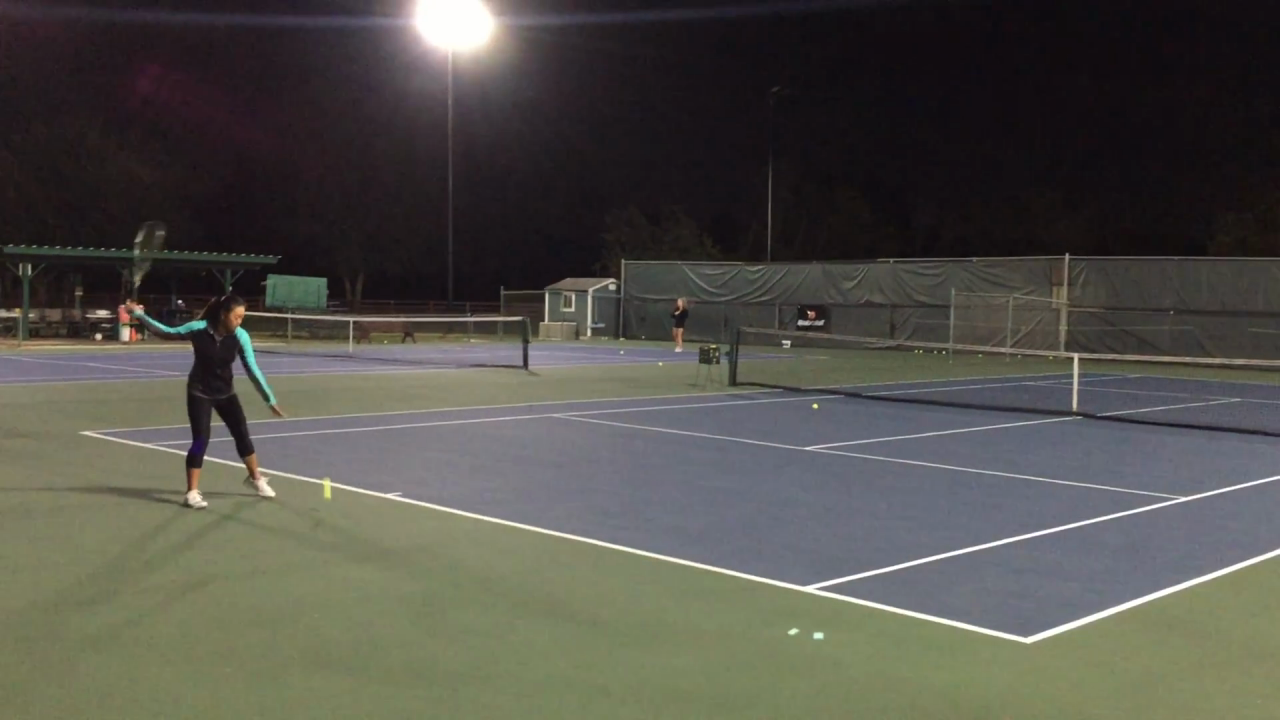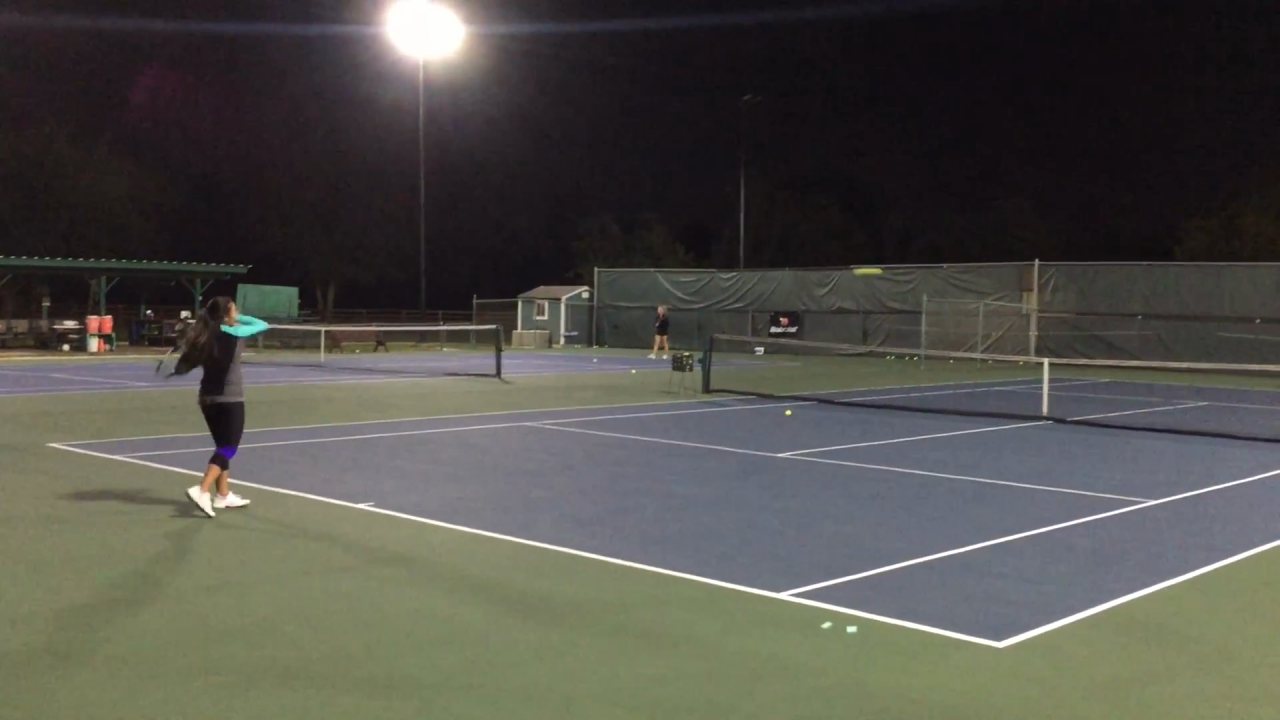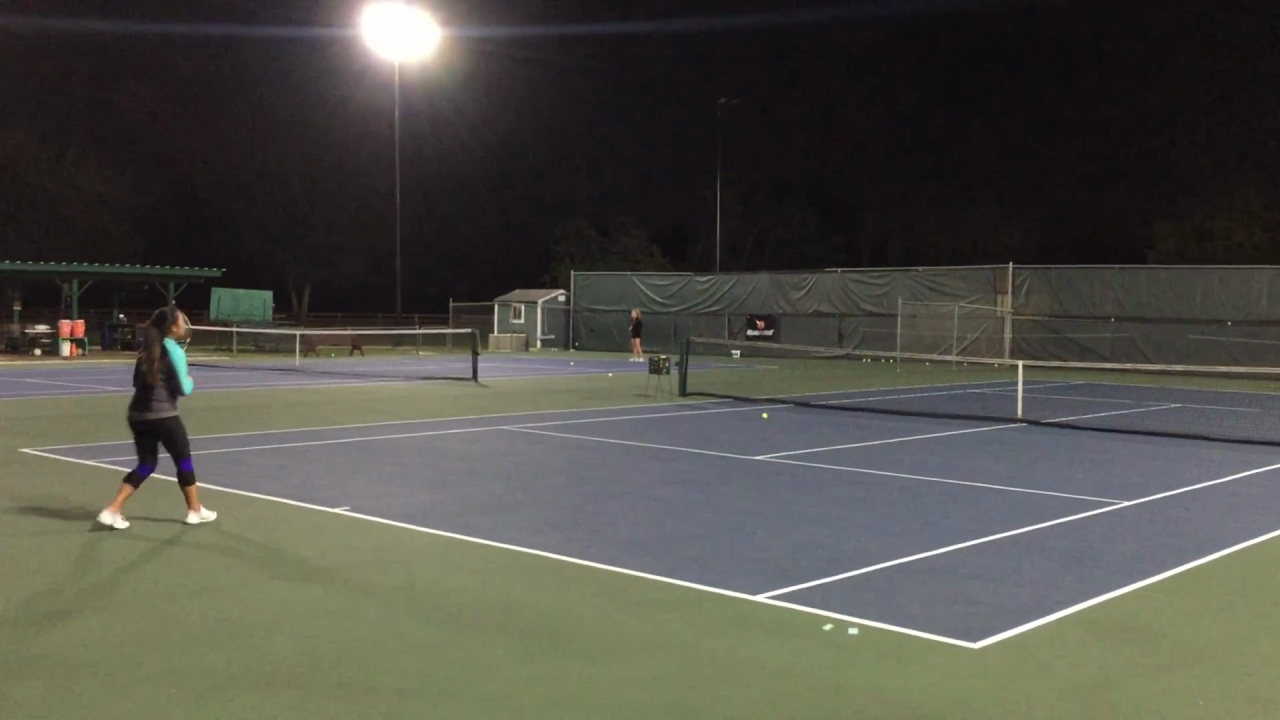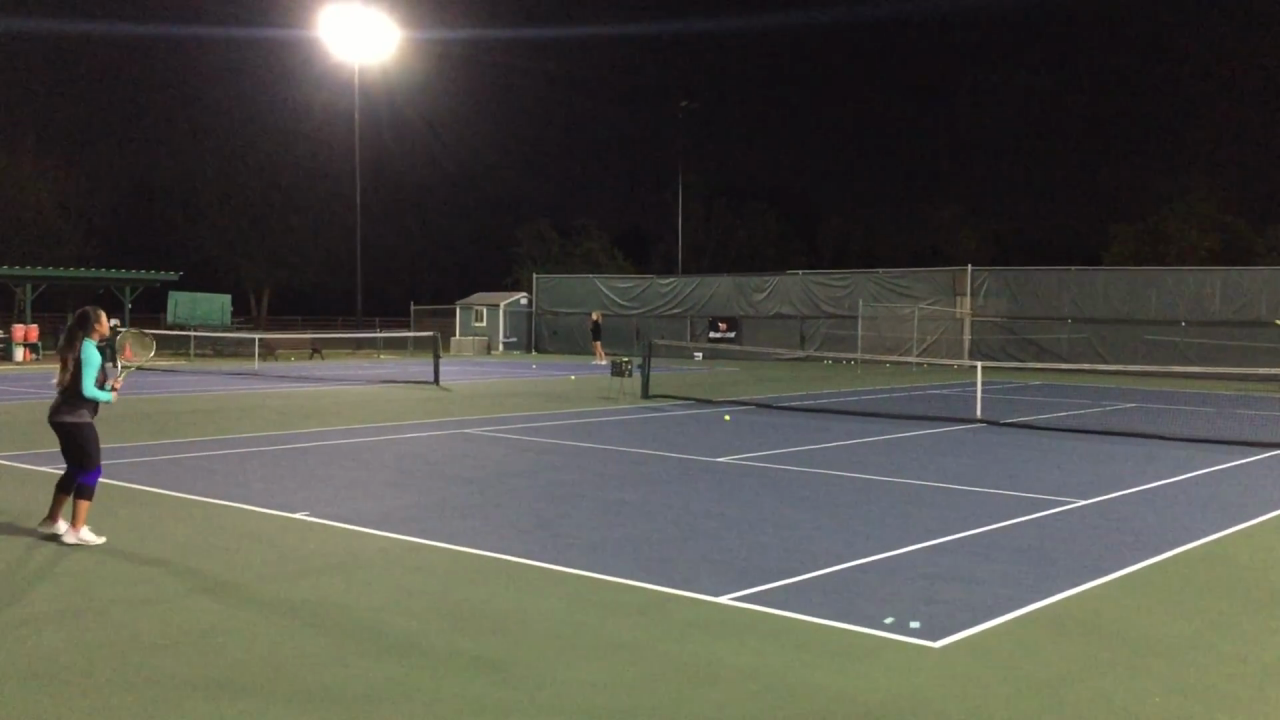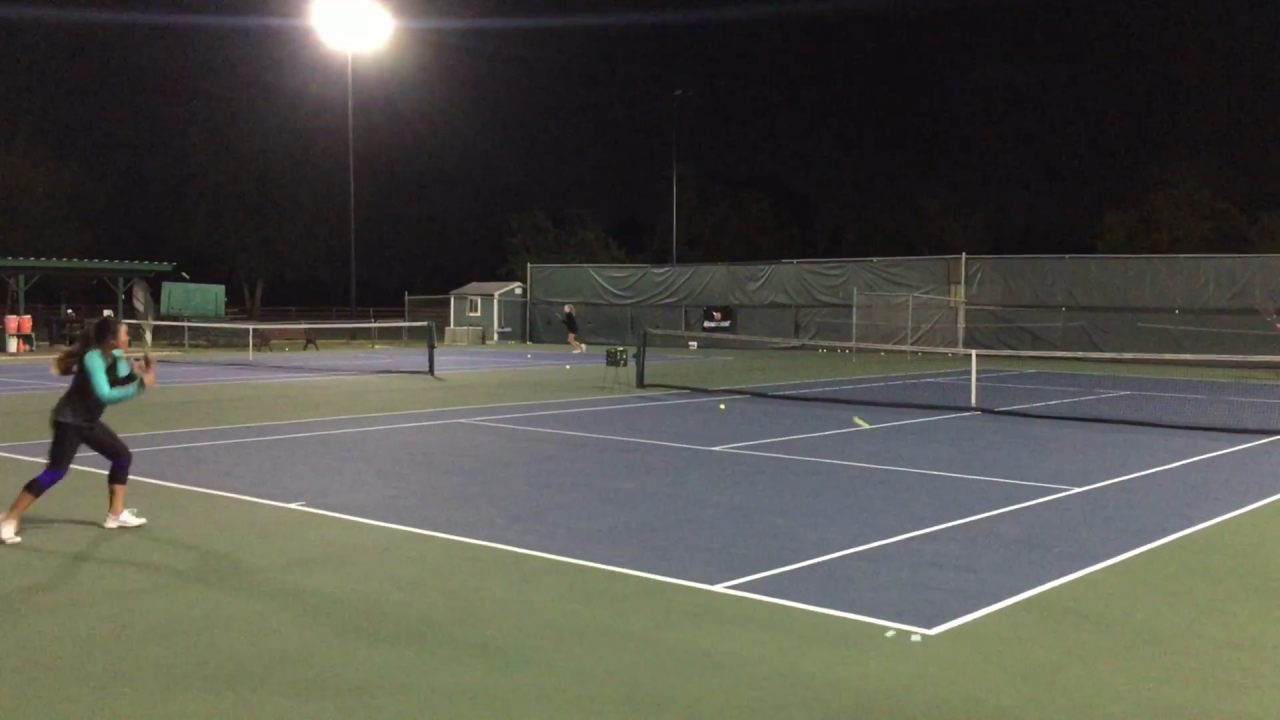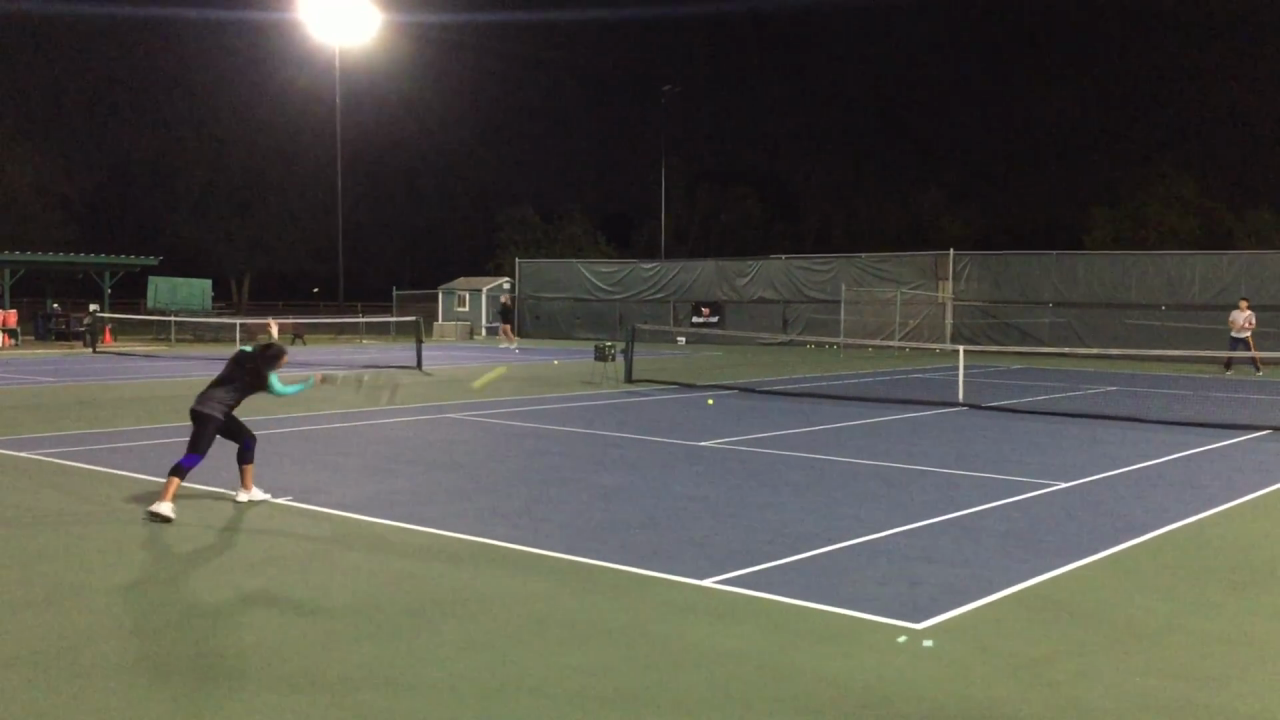
dt=0.7s
person 1, frame 1
left shoulder: (241, 337)
right shoulder: (199, 329)
left elbow: (252, 370)
right elbow: (168, 333)
left wrist: (270, 400)
right wrist: (139, 315)
left hip: (225, 393)
right hip: (200, 393)
left knee: (242, 434)
right knee: (201, 440)
left ankle: (255, 478)
right ankle: (192, 492)
person 1, frame 2
left shoulder: (202, 339)
right shoulder: (235, 334)
left elbow: (181, 368)
right elbow: (262, 325)
right wrist: (241, 318)
left hip: (208, 398)
right hip: (230, 399)
left knee: (223, 445)
right knee: (228, 447)
left ankle: (223, 495)
right ankle: (202, 490)
person 1, frame 3
left shoulder: (147, 349)
right shoulder: (175, 352)
right elbow: (184, 389)
right wrist: (188, 379)
left hip: (138, 415)
right hip: (163, 416)
left knee: (146, 465)
right knee: (183, 460)
left ankle: (111, 511)
right ankle: (195, 511)
person 1, frame 4
left shoulder: (79, 348)
right shoulder: (91, 352)
right elbow: (86, 391)
left wrist: (108, 387)
right wrist: (109, 397)
left hip: (63, 417)
right hip: (76, 419)
left knee: (75, 470)
right knee: (91, 470)
left ankle: (52, 521)
right ankle: (77, 530)
person 1, frame 5
left shoulder: (116, 356)
right shoulder: (94, 360)
left elbow: (119, 384)
right elbow: (105, 396)
left wrist: (134, 374)
right wrist: (140, 386)
left hip: (89, 421)
right hip: (69, 421)
left knee: (122, 457)
right knee: (55, 472)
left ankle: (116, 514)
person 1, frame 6
left shoulder: (245, 353)
right shoulder: (264, 375)
right elbow: (282, 391)
left wrist: (274, 339)
right wrist: (310, 382)
left hip: (214, 409)
right hip: (208, 412)
left knee: (247, 440)
right knee: (193, 456)
left ankle: (247, 490)
right ankle: (163, 504)
